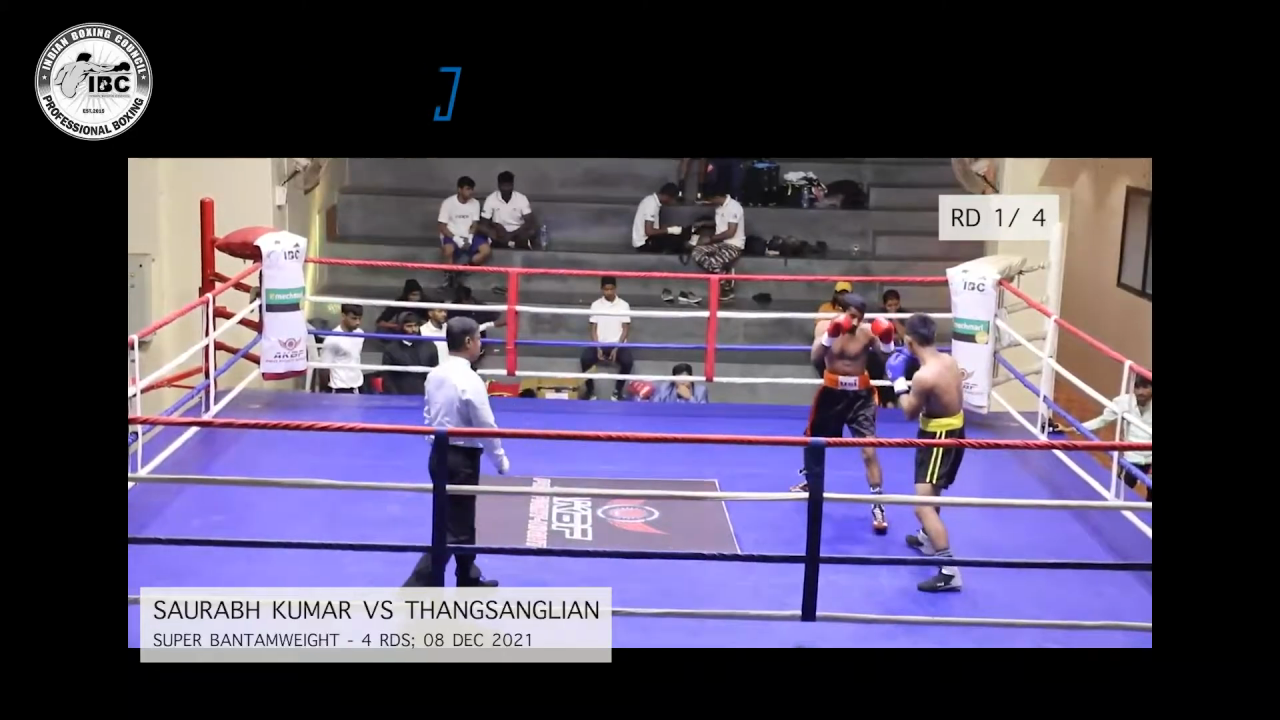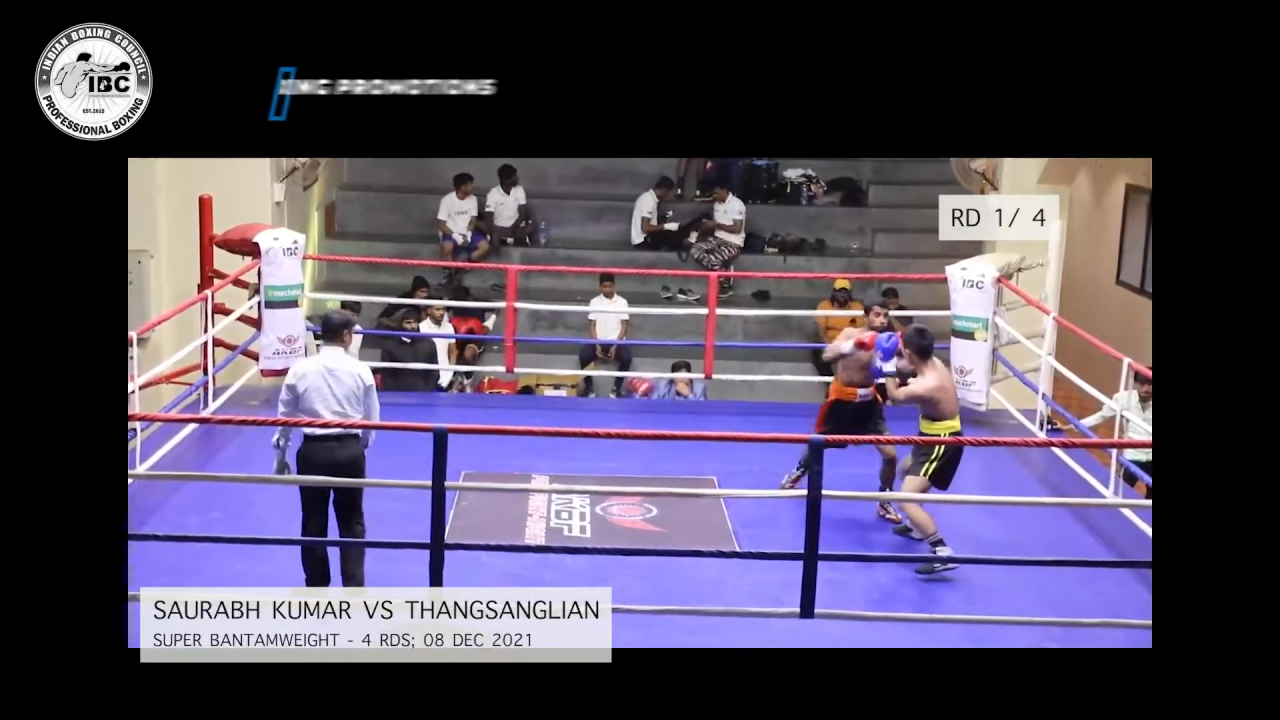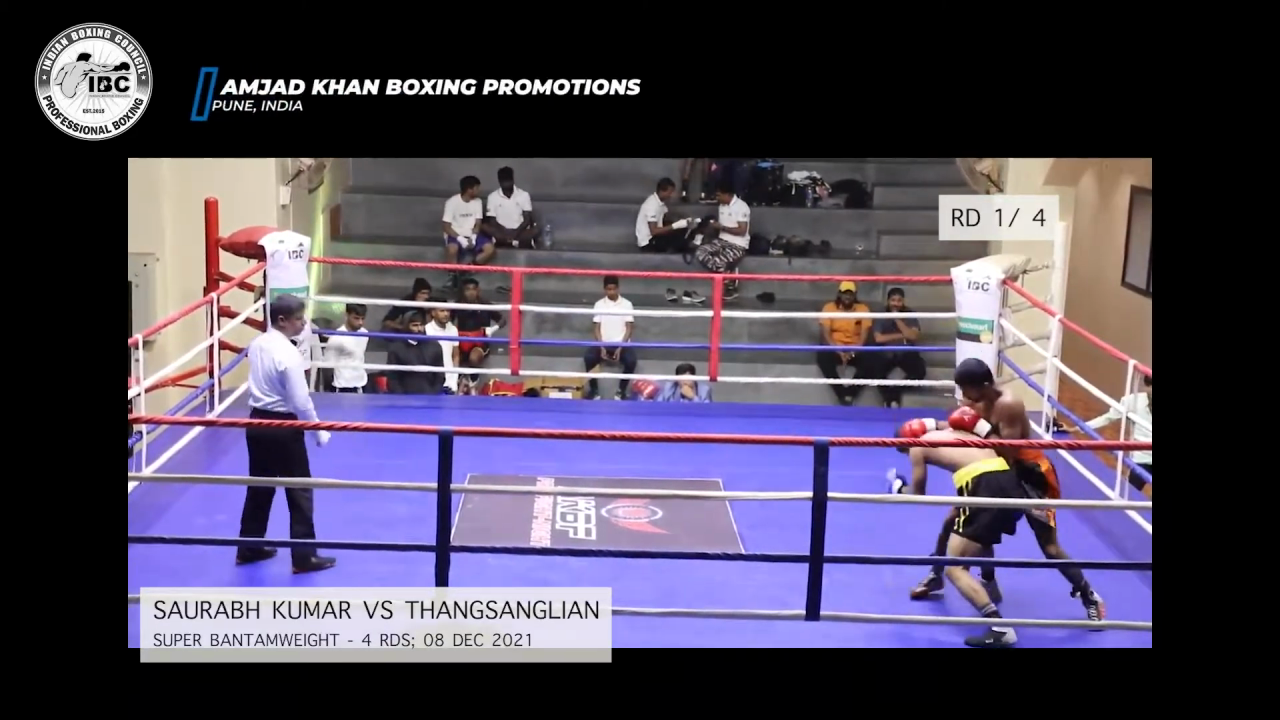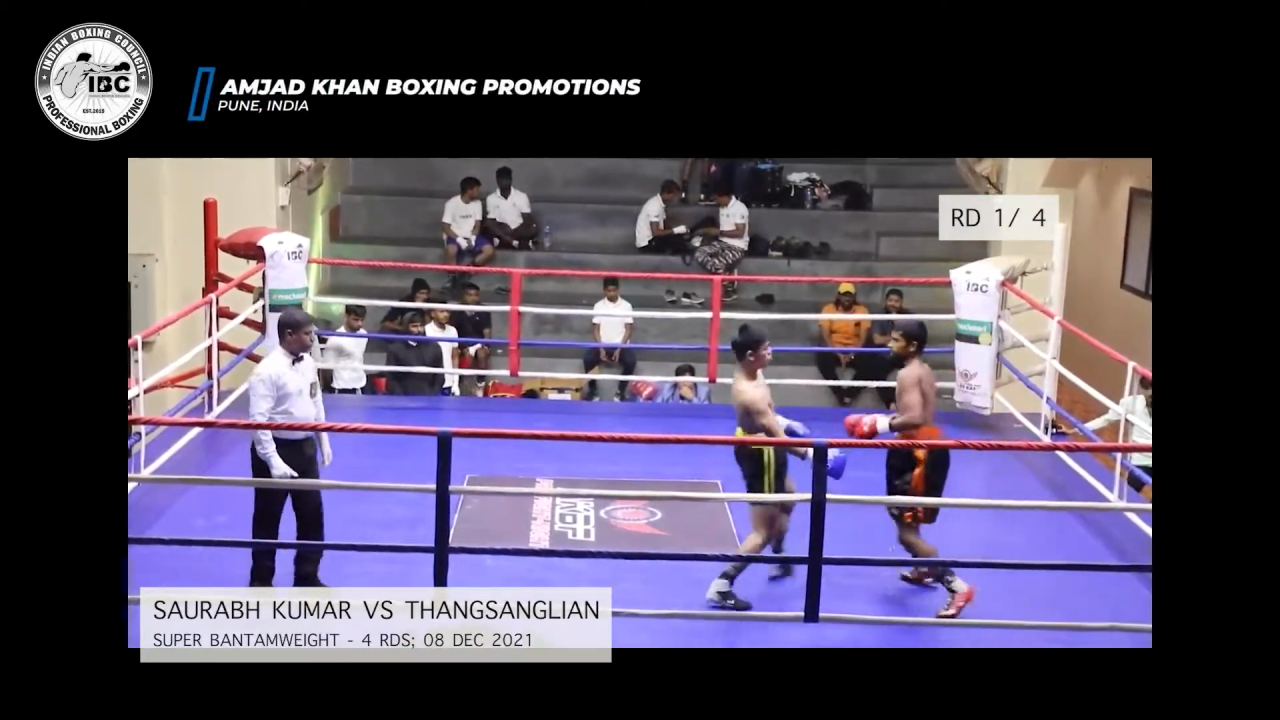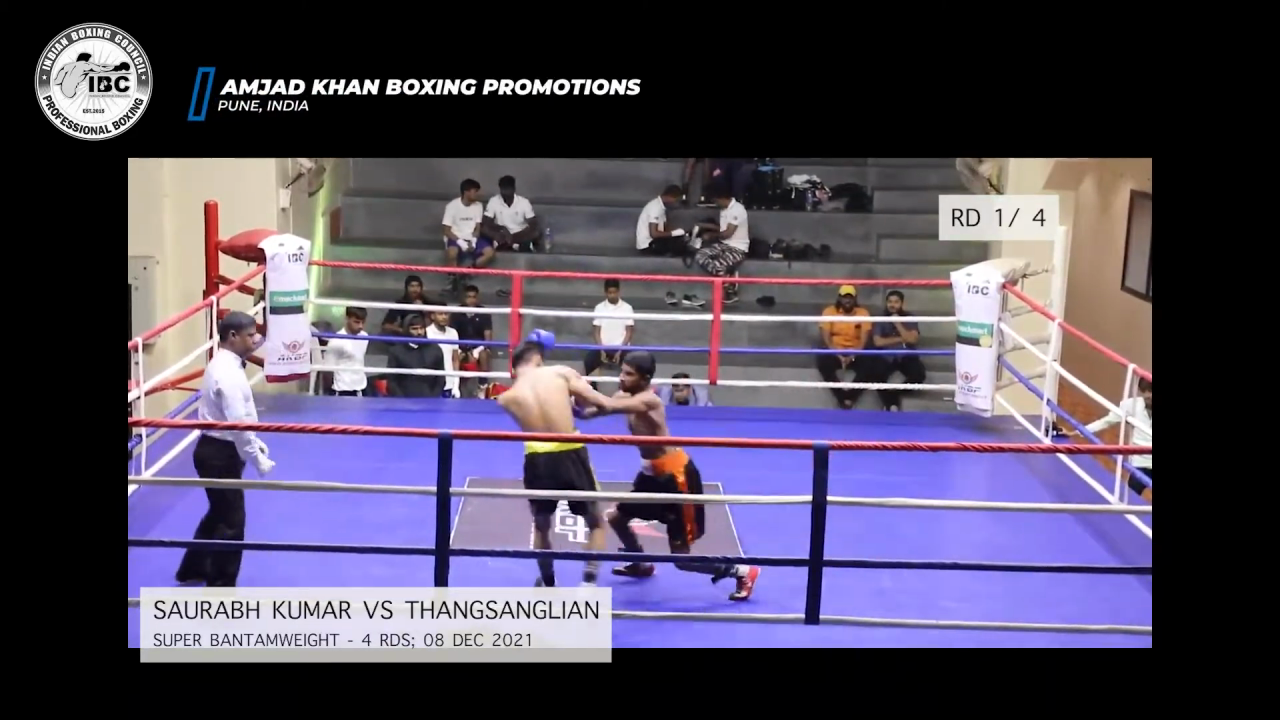
dt=1s
person 1, frame 1
left shoulder: (435, 375)
right shoulder: (470, 381)
right elbow: (487, 428)
right wrist: (501, 459)
left hip: (438, 455)
right hip: (460, 460)
left knee: (459, 524)
right knee: (455, 532)
left ankle: (469, 578)
right ankle: (415, 588)
person 1, frame 2
left shoulder: (300, 370)
right shoulder: (361, 371)
left elbow: (284, 416)
right elbow: (372, 418)
left wrist: (280, 454)
right wrist: (362, 446)
left hip: (313, 451)
right hip: (350, 451)
left knee: (314, 523)
right knee: (353, 522)
left ankle: (317, 587)
right ankle: (354, 587)
person 1, frame 3
left shoulder: (257, 345)
right shoulder: (288, 353)
right elbow: (300, 400)
right wrist: (319, 431)
left hip: (257, 423)
right hip: (283, 426)
left knee: (259, 487)
right knee: (299, 490)
left ankle: (249, 548)
right ankle: (305, 556)
person 1, frame 4
left shoulder: (308, 364)
right shoulder: (268, 371)
right elbow: (258, 420)
left wrist: (323, 441)
right wrist: (273, 461)
left hip: (304, 448)
right hip: (276, 450)
left knee: (312, 512)
right knee: (268, 517)
left ankle: (307, 576)
right ankle: (261, 580)
person 1, frame 5
left shoulder: (228, 366)
right shoulder: (227, 372)
right elbow: (239, 423)
left wrist: (254, 443)
right wrist: (258, 459)
left hip: (219, 451)
right hip: (220, 455)
left knee: (220, 514)
right knee: (231, 522)
left ankle: (192, 568)
right ankle: (222, 587)
person 2, frame 1
left shoulder: (923, 376)
right shoulder: (948, 360)
left elbow: (910, 413)
left wrist: (898, 379)
left hip: (938, 438)
right hip: (953, 433)
left knee: (923, 507)
right knee: (930, 495)
left ankle: (949, 572)
right ankle: (927, 540)
person 2, frame 2
left shoulder: (924, 387)
right shoulder: (936, 364)
left elbow: (895, 396)
left wrist: (887, 363)
right wrist: (893, 363)
left hip: (941, 442)
right hip: (937, 437)
left knee: (906, 499)
right knee: (907, 471)
left ankle: (942, 552)
right ankle: (916, 526)
person 2, frame 3
left shoulder: (920, 446)
right shoulder: (953, 433)
left elbow: (917, 491)
left wrist: (899, 486)
left hip: (979, 484)
right hip: (1008, 480)
left knee: (953, 568)
left ankle: (1001, 628)
person 2, frame 4
left shoulder: (750, 374)
right shoulder: (750, 393)
right elbow: (776, 436)
left wrist: (782, 421)
right wrist: (815, 453)
left hip: (759, 450)
right hip: (758, 454)
left knee: (786, 502)
right knee: (764, 531)
left ankle: (778, 562)
right ankle: (721, 587)
person 2, frame 5
left shoulder: (507, 398)
right shoulder: (561, 373)
right elbow: (603, 403)
left hip: (538, 461)
right hip: (572, 458)
left knee: (542, 526)
right knee: (596, 525)
left ankle: (547, 585)
right ankle: (589, 584)
person 3, frame 1
left shoulder: (868, 332)
right shoulder: (826, 327)
right elbow: (815, 359)
left wrist: (887, 341)
right wrist: (830, 335)
left hip: (860, 395)
right hip: (832, 392)
left knee: (869, 451)
left ankle: (878, 507)
right ankle: (811, 483)
person 3, frame 2
right shoulder: (850, 334)
right elbow: (828, 356)
right wrist: (852, 346)
left hip: (867, 402)
right hip: (841, 400)
left knee: (890, 454)
left ankle: (884, 503)
right ankle: (798, 473)
person 3, frame 3
left shoulder: (1009, 405)
right shoulder: (977, 403)
left elbow: (1009, 450)
right elbow: (963, 429)
left wrist: (981, 428)
right wrist: (931, 426)
left hip: (1031, 472)
left knee: (1049, 548)
right knee: (954, 521)
left ankle: (1089, 597)
right ankle: (935, 577)
person 3, frame 4
left shoulder: (908, 374)
right shoulder: (924, 372)
left elbow: (915, 419)
left wrist: (880, 425)
right wrist: (885, 421)
left hip: (918, 455)
right hip: (926, 450)
left knee: (908, 534)
right knee: (900, 514)
left ankle: (957, 587)
right ankle: (923, 570)
person 3, frame 5
left shoulder: (647, 401)
right shoulder: (626, 398)
right elbow: (587, 413)
left hip: (676, 479)
right hip: (652, 475)
left knee: (682, 562)
right knee: (615, 519)
left ankle: (743, 572)
right ankle: (641, 565)
